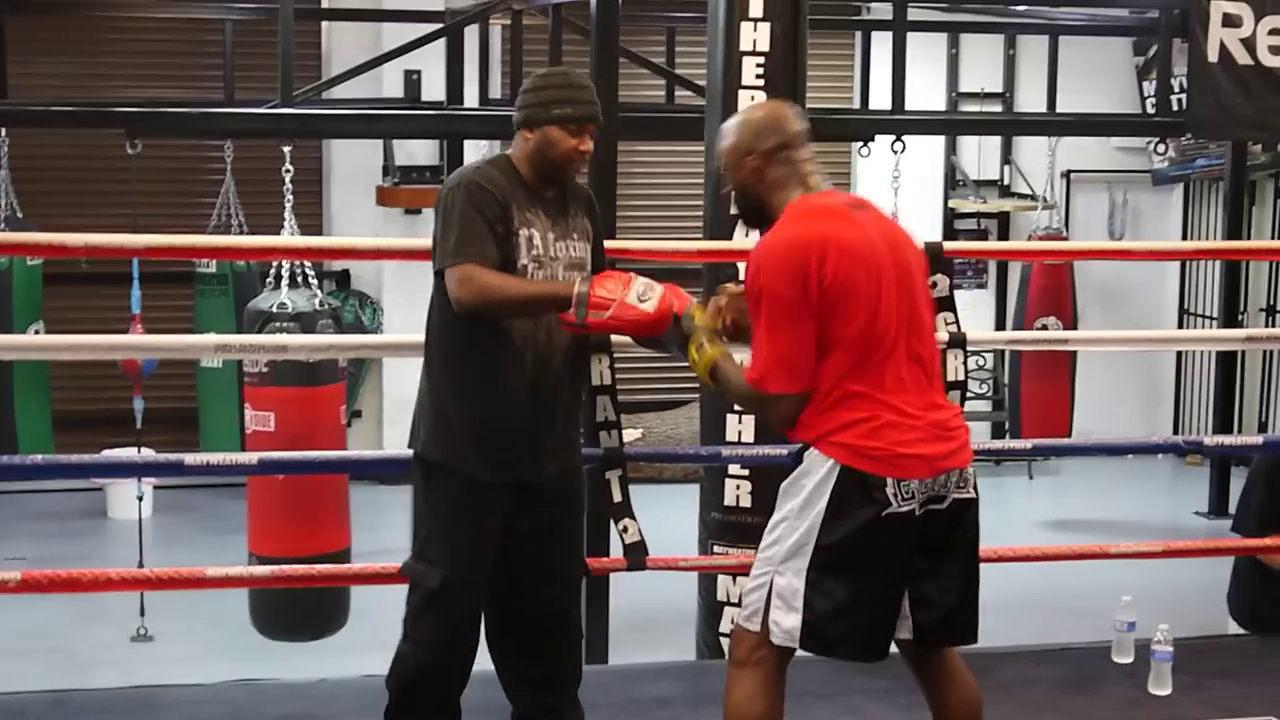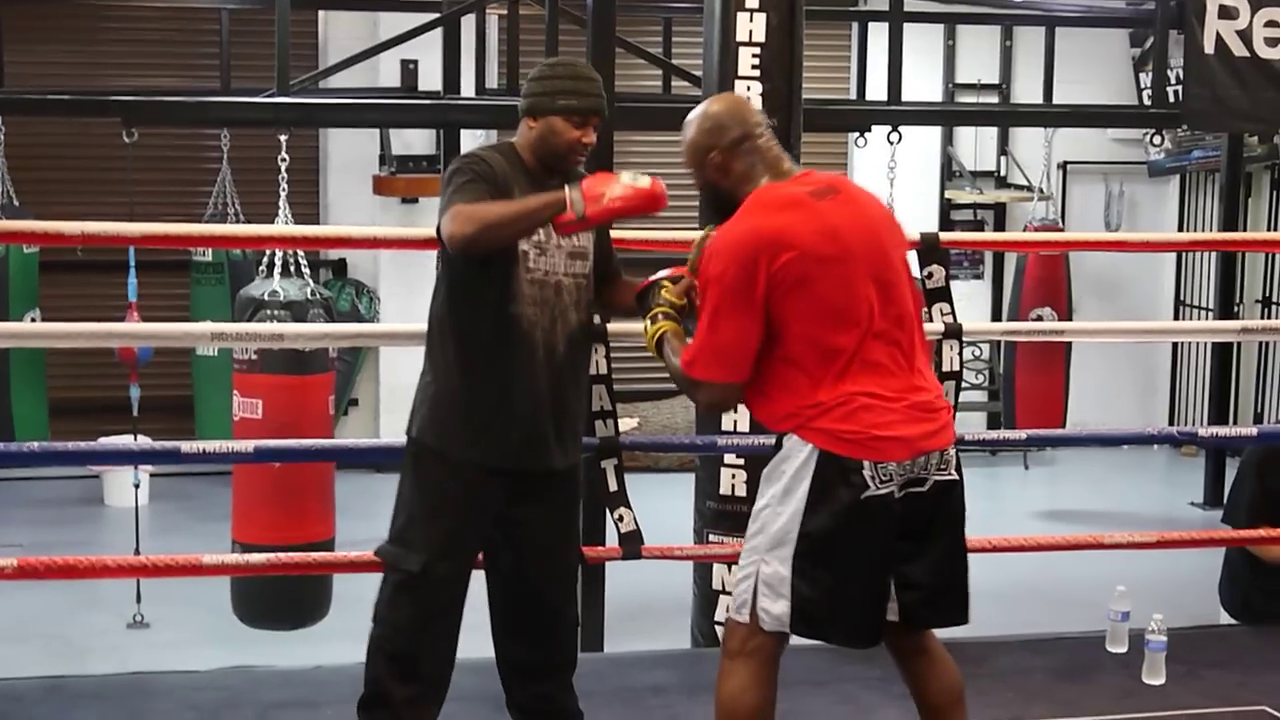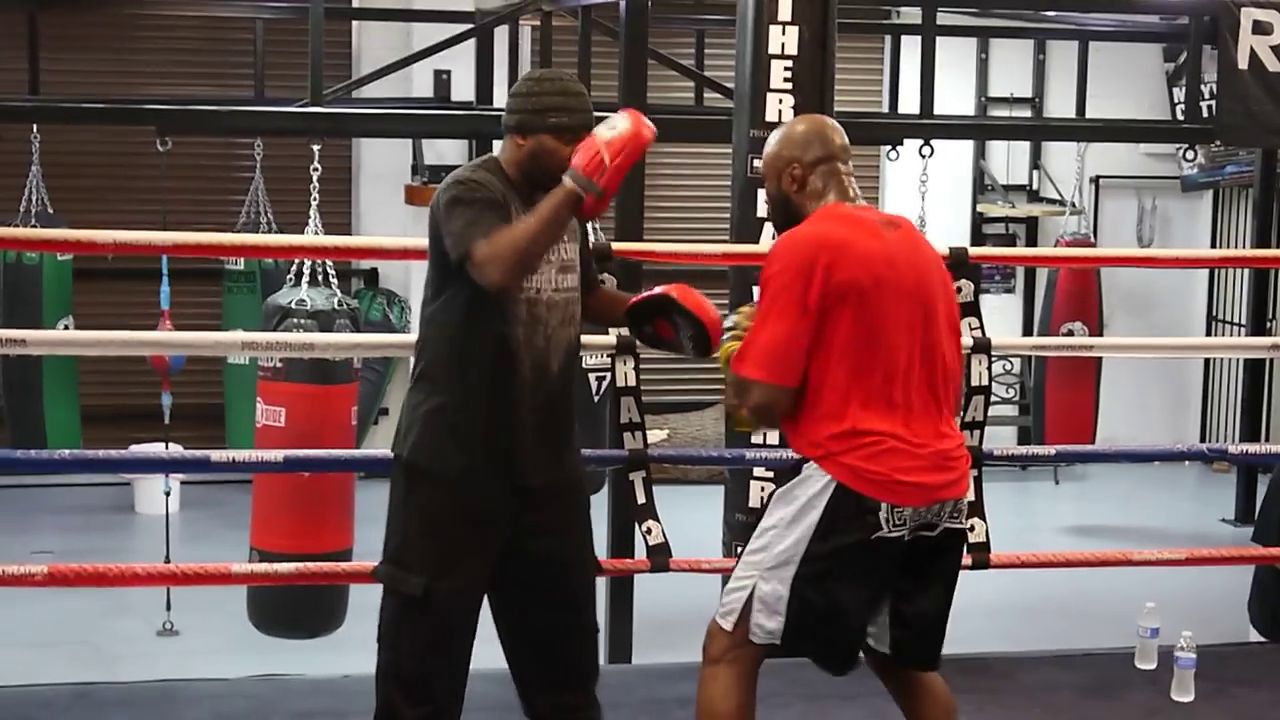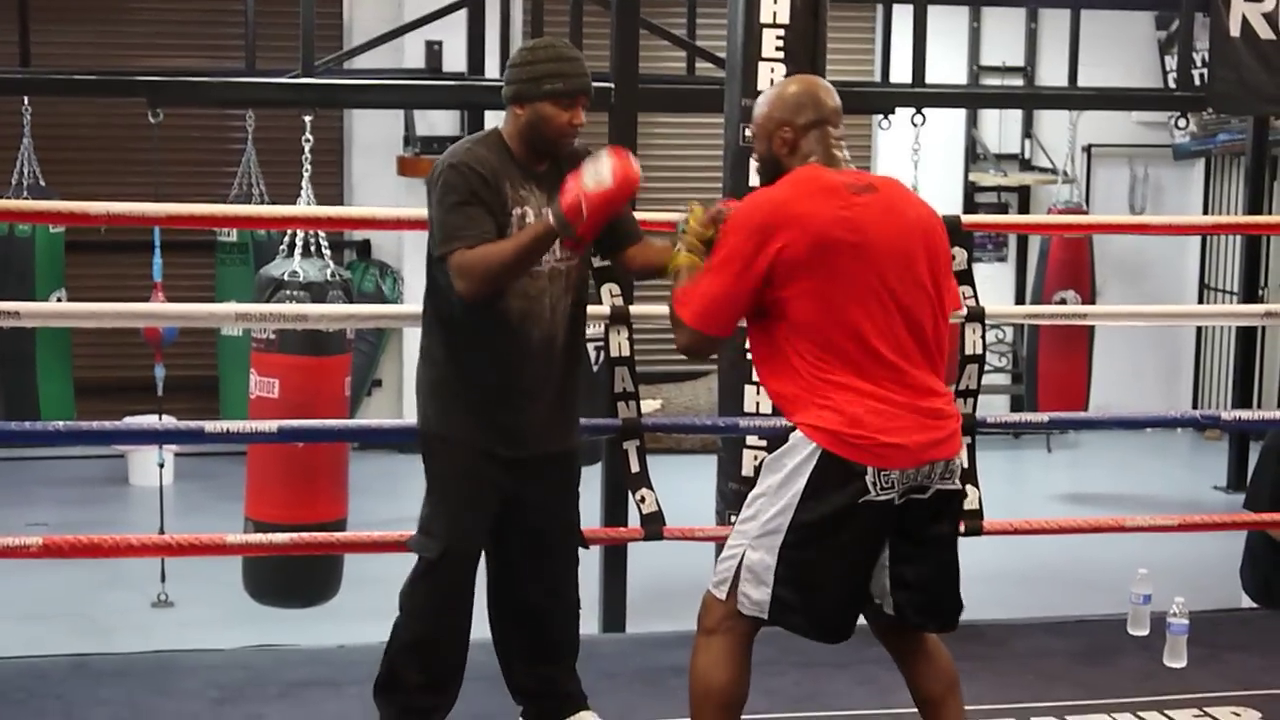
dt=0.4s
person 1, frame 1
left shoulder: (581, 204)
right shoulder: (476, 189)
left elbow: (597, 303)
right elbow: (467, 287)
left wrist: (647, 310)
right wrist: (574, 294)
left hip: (550, 446)
right hip: (466, 442)
left knee: (549, 598)
right knee: (449, 597)
person 1, frame 2
left shoulder: (580, 186)
right shoulder: (480, 171)
left elbow: (607, 290)
right elbow: (461, 230)
right wrist: (568, 203)
left hip: (549, 432)
right hip: (463, 430)
left knee: (545, 587)
right knee: (428, 582)
person 1, frame 3
left shoulder: (567, 201)
right shoulder: (469, 193)
left elbow: (582, 297)
right elbow: (499, 269)
left wrist: (644, 311)
right wrist: (574, 187)
left hip: (544, 447)
right hip: (458, 448)
left knee: (563, 595)
right knee: (434, 604)
person 1, frame 4
left shoulder: (575, 167)
right shoulder: (466, 170)
left elbow: (629, 249)
right elbow: (469, 276)
right wrist: (555, 225)
left hip: (548, 414)
right hip: (467, 416)
left knee: (546, 570)
right knee: (447, 566)
person 2, frame 1
left shoulder: (784, 249)
right shoulder: (880, 225)
left elbow: (780, 403)
left wrist: (707, 354)
right wrist: (762, 320)
left hip: (859, 471)
right hip: (943, 461)
left knee: (756, 649)
right knee: (932, 647)
person 2, frame 2
left shoulder: (742, 240)
right shoulder: (863, 202)
left elbow: (713, 391)
left wrist: (662, 324)
left hip: (840, 457)
right hip: (928, 444)
left knee: (750, 641)
right knee: (912, 633)
person 2, frame 3
left shoulder: (801, 249)
right shoulder: (919, 247)
left elbow: (762, 403)
left wrist: (735, 350)
right wrist: (765, 336)
left hip: (854, 487)
right hip: (941, 486)
left knee: (729, 650)
right knee: (902, 660)
person 2, frame 4
left shoulder: (768, 212)
right shoulder: (913, 208)
left elbow: (695, 335)
left wrist: (688, 252)
left hip: (843, 453)
right hip: (932, 448)
left knee: (724, 619)
right knee: (908, 627)
